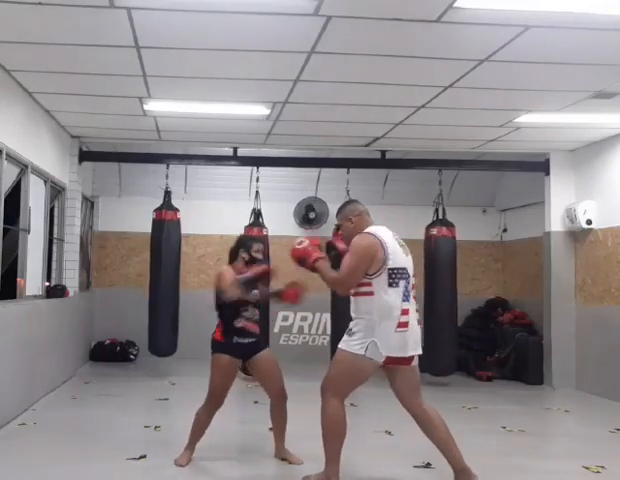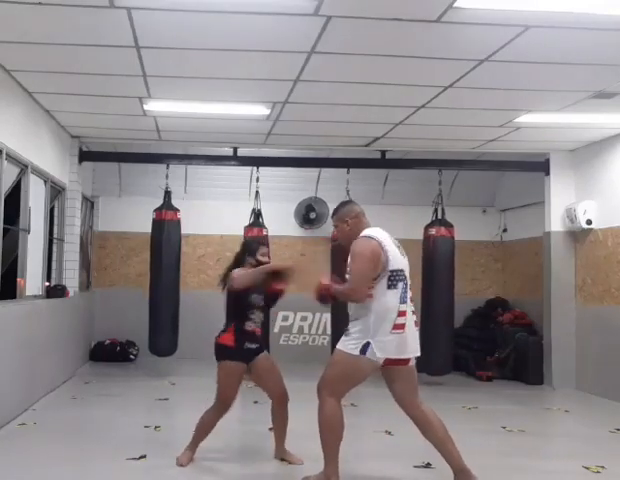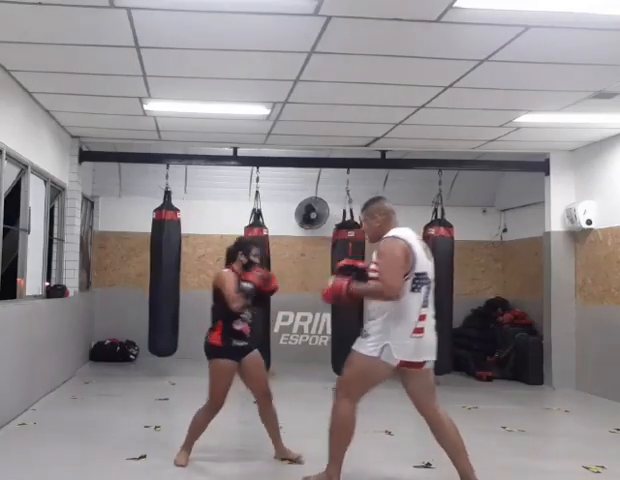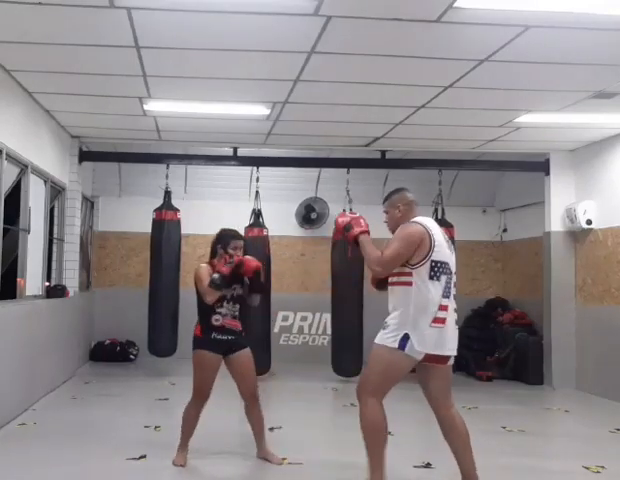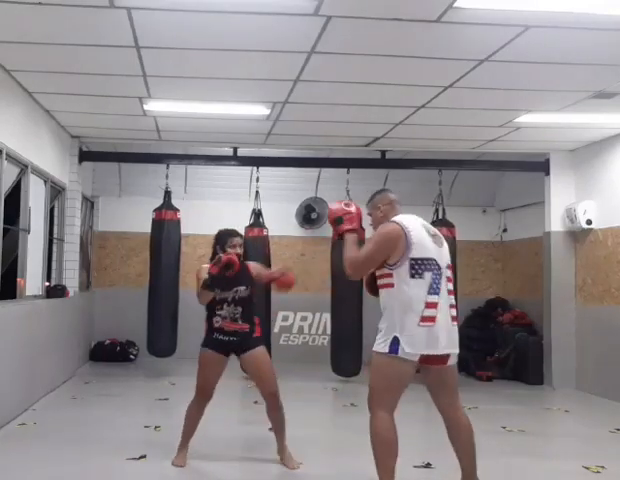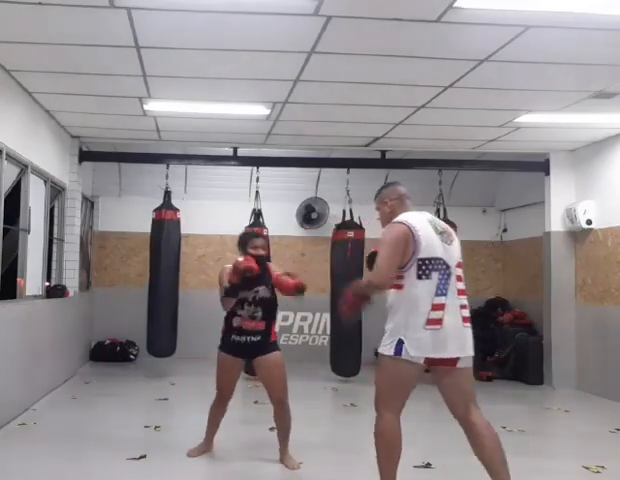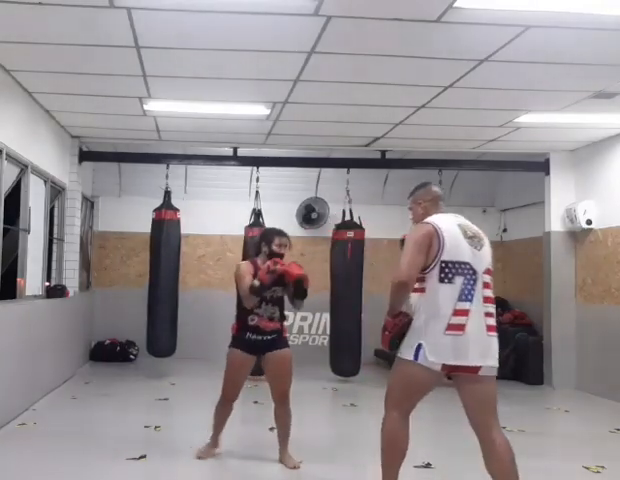
dt=0.3s
person 1, frame 1
left shoulder: (365, 241)
right shoulder: (393, 240)
left elbow: (341, 285)
left wrist: (314, 258)
right wrist: (346, 254)
left hip: (376, 332)
right hip: (405, 333)
left knee: (331, 393)
right knee: (416, 404)
person 1, frame 2
left shoulder: (364, 244)
right shoulder: (388, 241)
left elbow: (357, 292)
left wrist: (330, 288)
left hip: (373, 334)
right hip: (401, 334)
left knee: (328, 392)
right knee: (414, 406)
person 1, frame 3
left shoulder: (391, 243)
right shoulder: (414, 242)
left elbow: (390, 291)
left wrist: (348, 289)
right wrist: (367, 275)
left hip: (388, 338)
right hip: (418, 338)
left knee: (345, 397)
right knee: (431, 409)
person 1, frame 4
left shoulder: (412, 229)
right shoulder: (437, 233)
left elbow: (379, 267)
left wrist: (359, 233)
right wrist: (388, 279)
left hip: (410, 328)
right hip: (440, 331)
left knee: (368, 394)
right knee: (444, 406)
person 1, frame 5
left shoulder: (391, 229)
right shoulder: (432, 232)
left elbow: (354, 268)
left wrist: (348, 229)
right wrist: (384, 278)
left hip: (406, 332)
right hip: (442, 332)
left knee: (381, 409)
right knee: (451, 409)
person 1, frame 6
left shoulder: (398, 228)
right shoulder: (445, 229)
left elbow: (382, 278)
left wrist: (357, 290)
left hip: (412, 334)
right hip: (454, 333)
left knee: (387, 410)
right knee: (469, 415)
person 1, frame 7
left shoulder: (426, 229)
right shoulder: (478, 235)
left elbow: (403, 279)
left wrist: (393, 313)
left hip: (433, 339)
right hip: (478, 343)
left knee: (395, 410)
right knee: (488, 429)
person 2, frame 1
left shoulder: (256, 272)
right shoulder: (227, 272)
right elbow: (232, 294)
left wrist: (279, 294)
right wrist: (253, 276)
left hip: (254, 342)
right hip: (227, 343)
left knee: (279, 394)
right knee: (214, 401)
left ankle: (280, 448)
right ankle: (189, 449)
person 2, frame 2
left shoulder: (262, 279)
right shoulder: (238, 274)
right elbow: (238, 283)
left wrist: (273, 294)
right wrist: (271, 270)
left hip: (254, 346)
right hip: (233, 346)
left knee: (281, 397)
right knee: (222, 405)
left ankle: (281, 449)
right ankle: (190, 449)
person 2, frame 3
left shoulder: (245, 276)
right shoulder: (226, 274)
right elbow: (235, 304)
left wrist: (262, 289)
right wrist: (251, 284)
left hip: (244, 343)
right hip: (222, 344)
left knee: (265, 395)
right knee: (215, 404)
left ankle: (280, 448)
right ankle: (185, 449)
person 2, frame 4
left shoulder: (238, 270)
right shoulder: (204, 269)
left elbow: (253, 301)
right elbow: (209, 296)
left wrist: (255, 279)
right wrist: (224, 271)
left hip: (236, 338)
right hip: (208, 338)
left knee: (252, 395)
right knee: (200, 396)
left ankle: (262, 448)
right ankle: (182, 448)
person 2, frame 5
left shoulder: (250, 267)
right shoulder: (207, 270)
left elbow: (272, 274)
right elbow: (203, 299)
left wrist: (280, 276)
right wrist: (217, 272)
left hip: (248, 338)
right hip: (216, 339)
left knee: (272, 395)
right knee: (201, 396)
left ankle: (283, 449)
right ankle: (182, 449)
person 2, frame 6
left shoulder: (270, 269)
right shoulder: (229, 270)
left elbow: (289, 286)
right elbow: (226, 305)
left wrist: (295, 285)
right wrist: (236, 279)
left hip: (265, 342)
right hip: (233, 341)
left knee: (280, 400)
right knee: (222, 397)
left ankle: (285, 452)
right ankle: (207, 442)
person 2, frame 7
left shoulder: (282, 271)
right shoulder: (246, 267)
left elbow: (297, 304)
right elbow: (247, 299)
left wrist: (299, 286)
right wrist: (264, 277)
left hip: (275, 338)
right hip: (244, 338)
left knee: (282, 398)
right knee: (228, 396)
left ankle: (284, 451)
right ankle: (213, 442)
